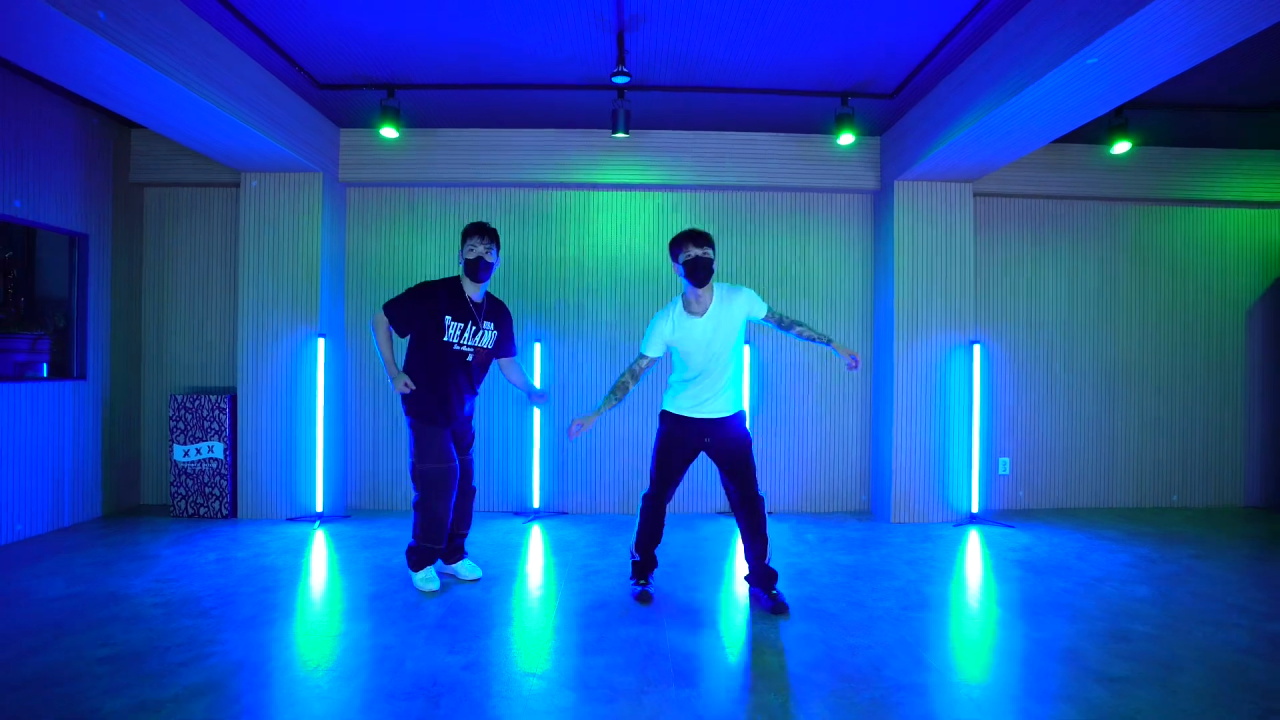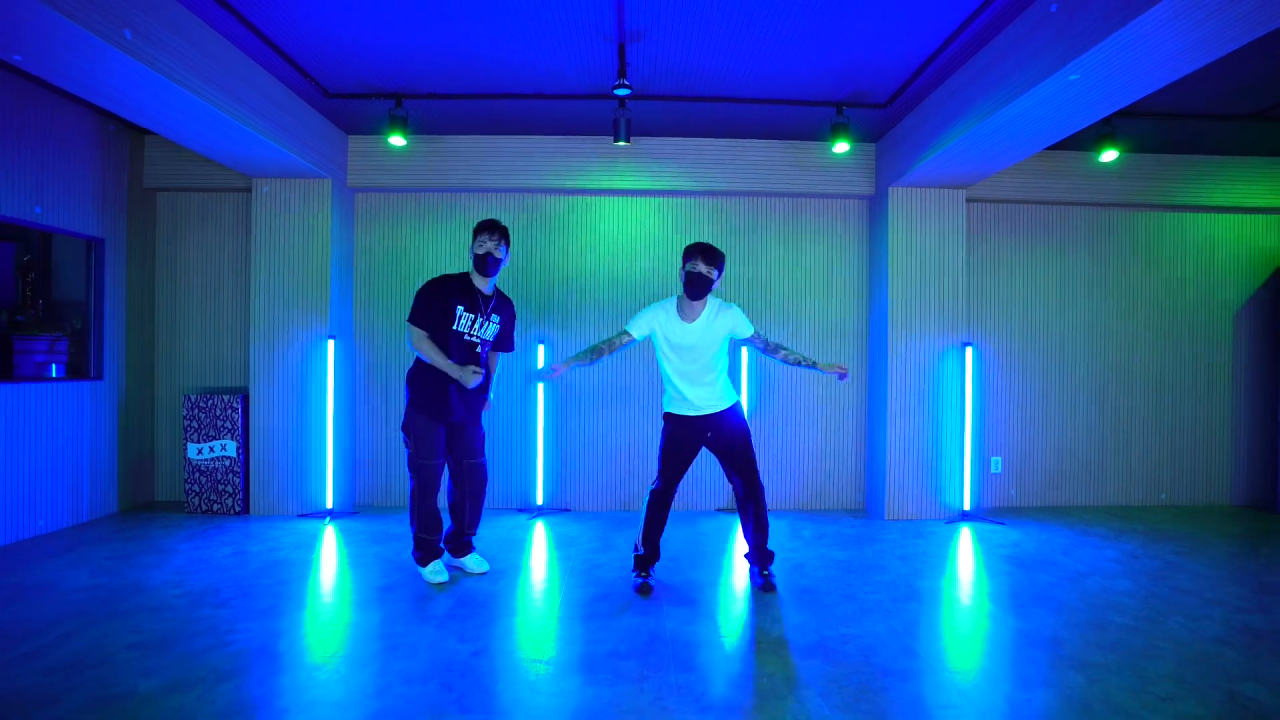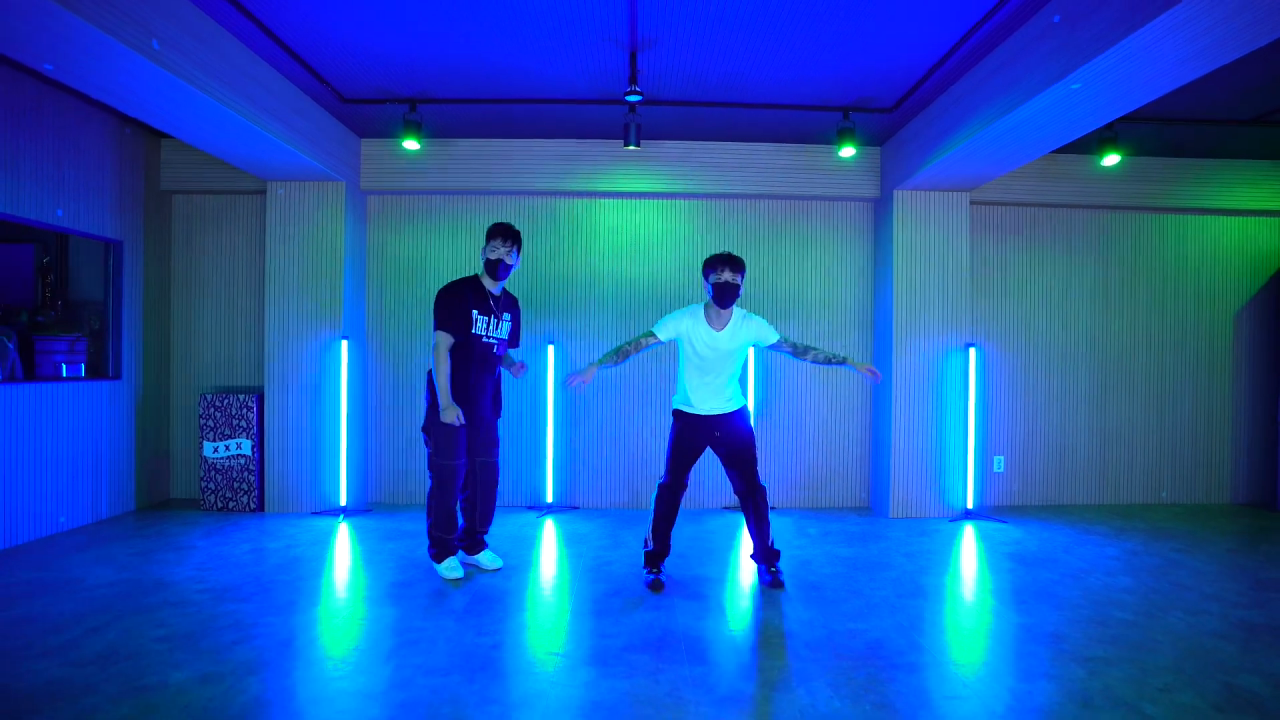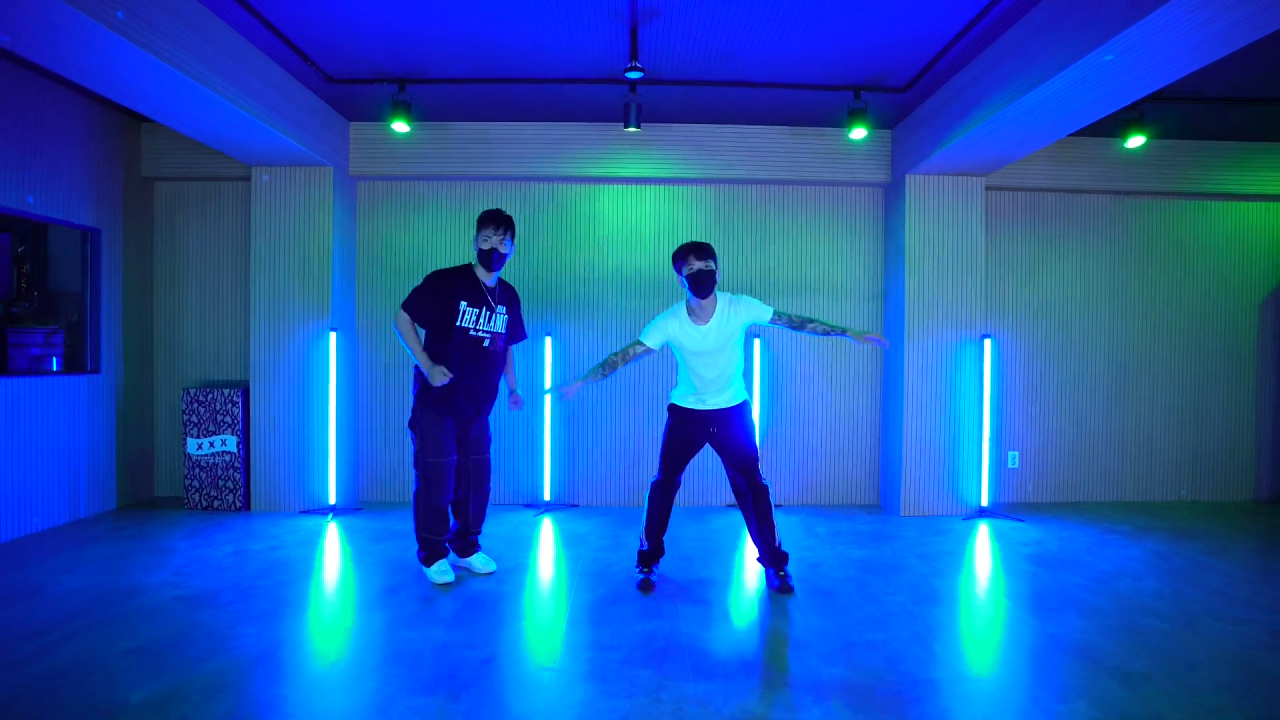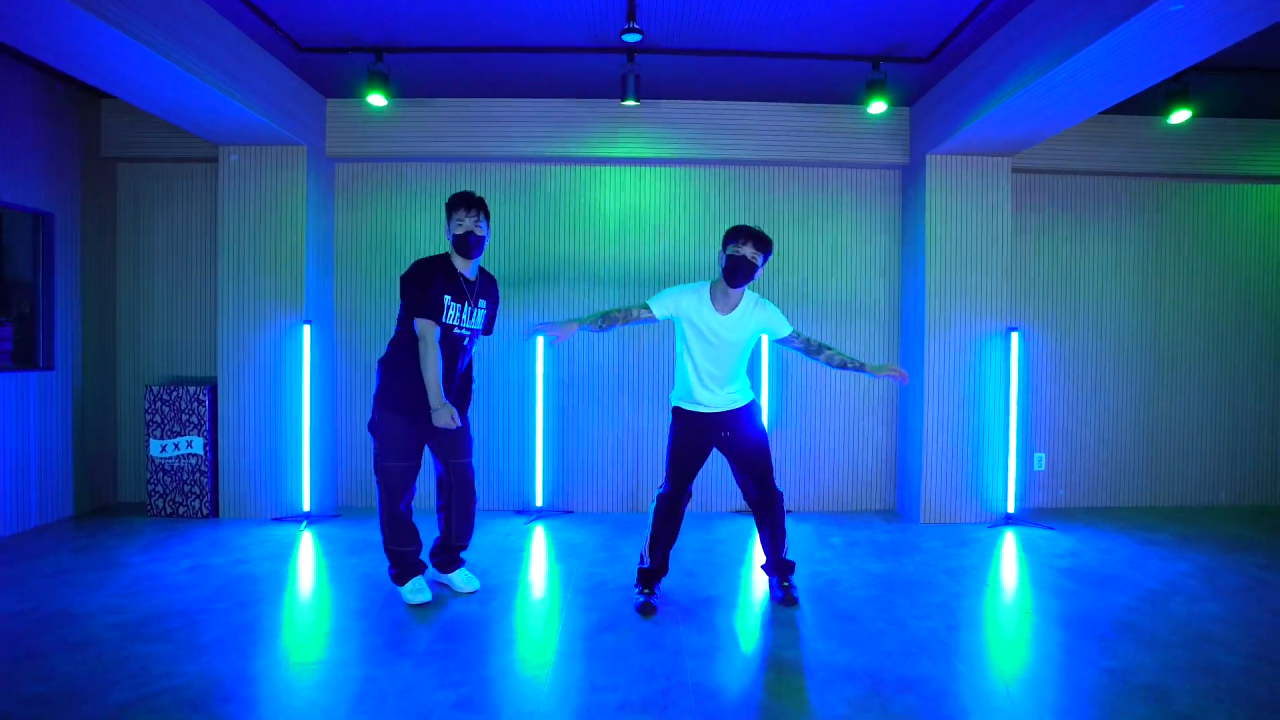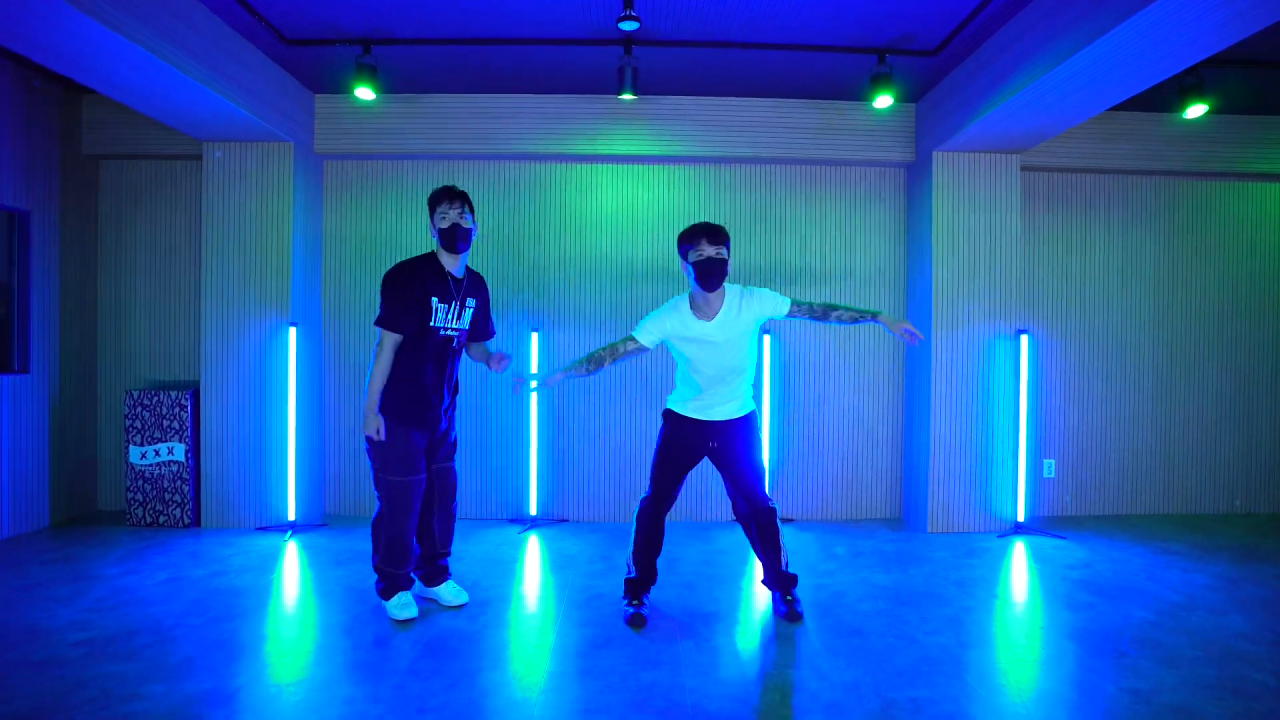
dt=0.4s
person 1, frame 1
left shoulder: (498, 312)
right shoulder: (429, 295)
left elbow: (504, 360)
right elbow: (381, 320)
left wrist: (530, 389)
right wrist: (393, 372)
left hip: (461, 410)
right hip: (426, 408)
left knee: (461, 482)
right knee: (438, 483)
left ankle: (452, 554)
right ankle: (421, 559)
person 1, frame 2
left shoulder: (504, 306)
right shoulder: (441, 288)
right elbow: (416, 337)
left wrist: (485, 393)
right wrist: (457, 372)
left hip: (467, 407)
right hip: (427, 402)
left knee: (472, 478)
right knee: (426, 478)
left ankle: (459, 547)
right ankle: (427, 554)
person 1, frame 3
left shoulder: (510, 304)
right shoulder: (455, 293)
right elbow: (441, 348)
left wrist: (510, 365)
right wrist: (446, 403)
left hip: (484, 406)
right hip: (450, 405)
left knee: (484, 477)
right knee: (447, 478)
left ankle: (473, 545)
right ankle: (443, 551)
person 1, frame 4
left shoulder: (508, 297)
right shoulder: (444, 283)
right elbow: (403, 319)
left wrist: (513, 388)
right wrist: (426, 365)
left hip: (476, 404)
right hip: (436, 400)
left knee: (476, 476)
right knee: (436, 478)
left ankle: (465, 547)
right ankle: (432, 554)
person 1, frame 5
left shoulder: (487, 286)
right shoulder: (423, 274)
right elbow: (428, 340)
right wrist: (436, 402)
left hip: (452, 401)
right hip: (401, 398)
left knee: (460, 483)
right knee: (396, 487)
left ankle: (448, 562)
right ankle: (406, 571)
person 1, frame 6
left shoulder: (475, 285)
right shoulder: (407, 276)
right elbow: (388, 343)
left wrist: (490, 358)
right wrist: (371, 408)
left hip: (439, 409)
right hip: (399, 410)
left knee: (440, 493)
right knee: (400, 499)
left ankle: (432, 575)
right ankle: (393, 584)
person 2, frame 1
left shoulder: (740, 299)
right shoulder: (666, 320)
left elbow: (784, 323)
right elbow: (636, 371)
left wrist: (833, 345)
right wrist: (596, 414)
left hip: (728, 420)
right hip: (679, 420)
left knee: (748, 500)
right knee: (657, 496)
left ankle: (761, 581)
right ankle: (641, 572)
person 2, frame 2
left shoulder: (728, 315)
right shoulder: (657, 316)
left elbow: (767, 347)
right elbow: (613, 343)
left wrist: (819, 366)
right wrist: (567, 363)
left hip: (725, 414)
right hip: (681, 418)
left knee: (749, 486)
right knee: (663, 489)
left ankle: (760, 562)
right ankle: (644, 564)
person 2, frame 3
left shoulder: (751, 325)
right shoulder: (683, 320)
left elbow: (795, 349)
right elbow: (637, 344)
left wrist: (848, 363)
right wrist: (596, 366)
left hip: (732, 417)
right hip: (689, 416)
left knee: (751, 487)
right knee: (671, 485)
left ankle: (766, 560)
right ankle: (654, 561)
person 2, frame 4
left shoulder: (741, 308)
right shoulder: (669, 323)
left elbow: (791, 321)
right elbow: (626, 355)
left wrist: (849, 333)
right wrist: (581, 382)
left hip: (732, 412)
right hip: (686, 413)
left knee: (751, 486)
right knee: (664, 484)
left ankle: (774, 564)
right ankle: (647, 561)
person 2, frame 5
left shoulder: (762, 312)
right shoulder: (683, 299)
left elbow: (809, 346)
right elbow: (628, 315)
left wrist: (870, 368)
right wrist: (575, 325)
left hip: (741, 413)
right hip: (690, 415)
left knee: (766, 494)
right knee: (672, 495)
left ankle: (779, 573)
right ankle: (648, 580)
person 2, frame 6
left shoulder: (753, 302)
right shoulder: (668, 318)
left elbow: (815, 311)
right elbow: (616, 351)
left wrist: (880, 318)
right wrist: (561, 374)
left hip: (737, 423)
right hip: (684, 422)
left knee: (756, 507)
right knee: (655, 502)
left ankle: (781, 587)
right ankle: (636, 591)
